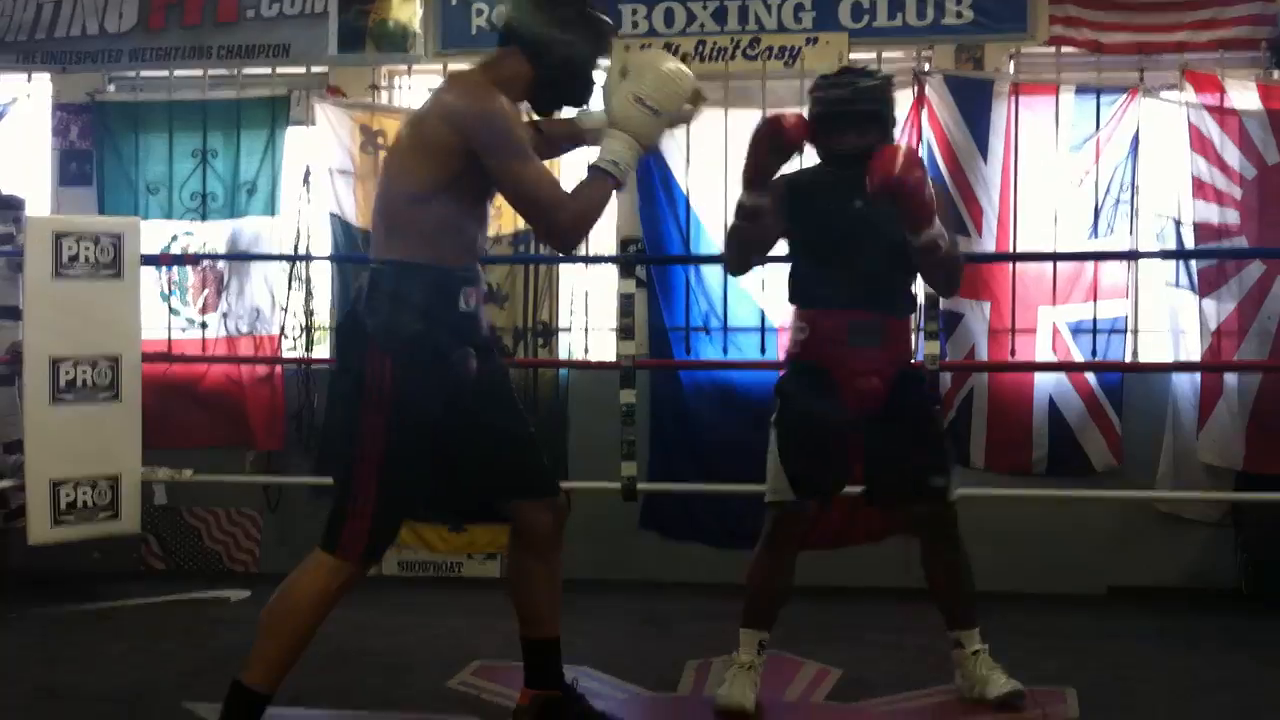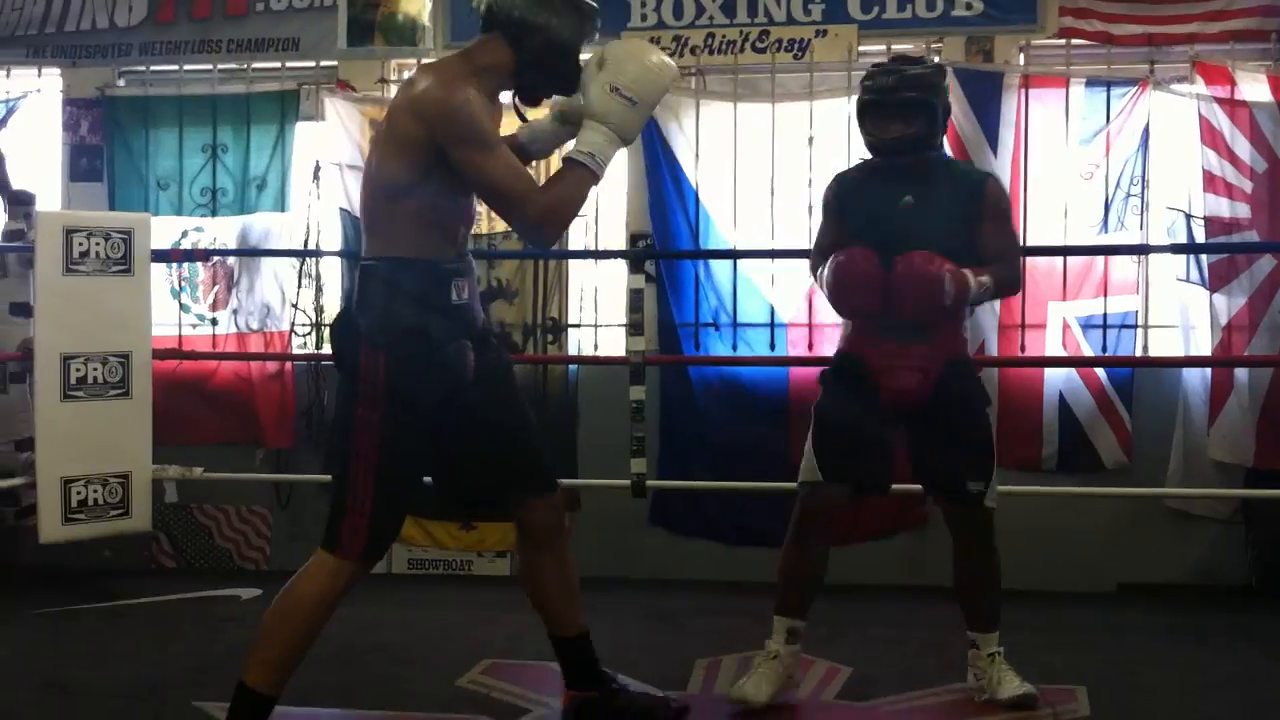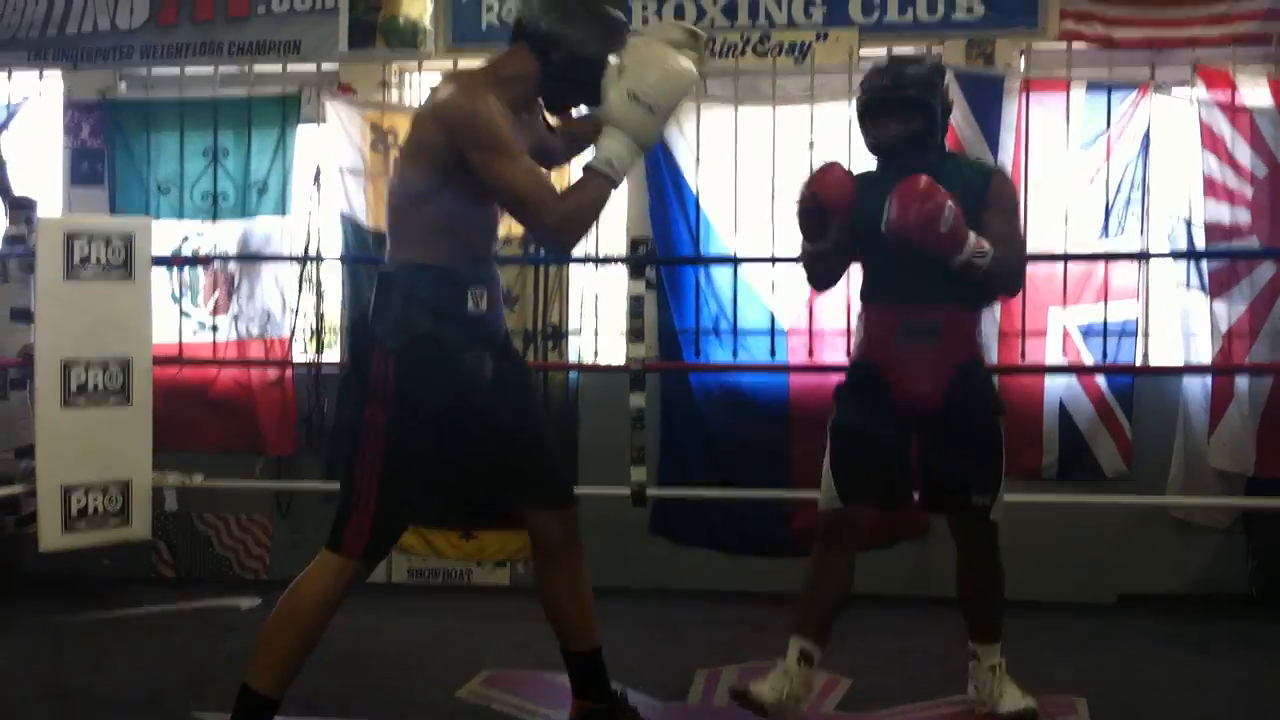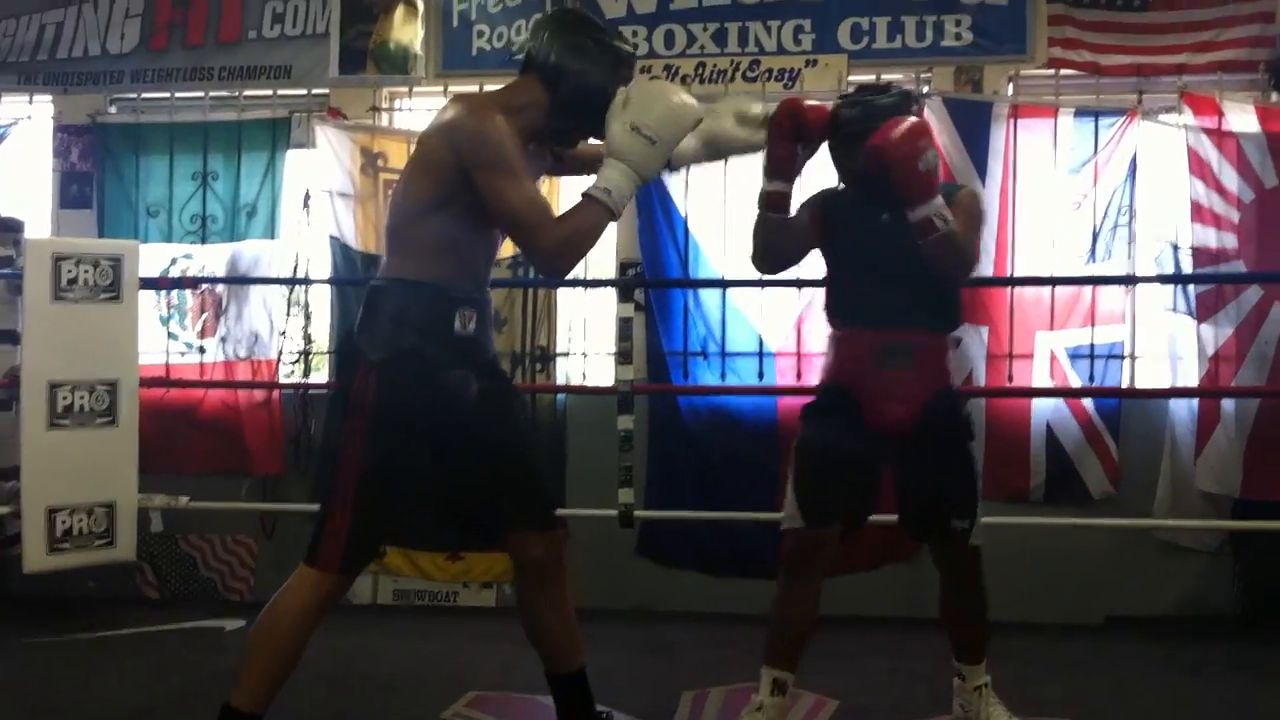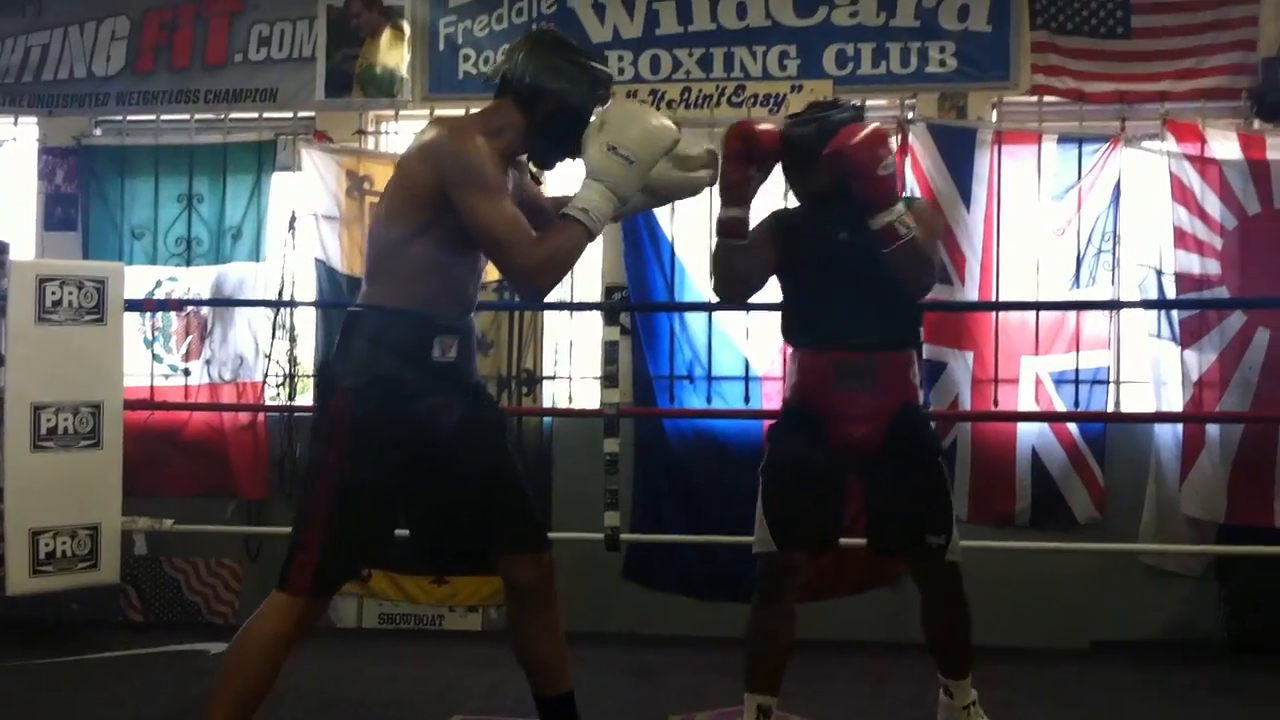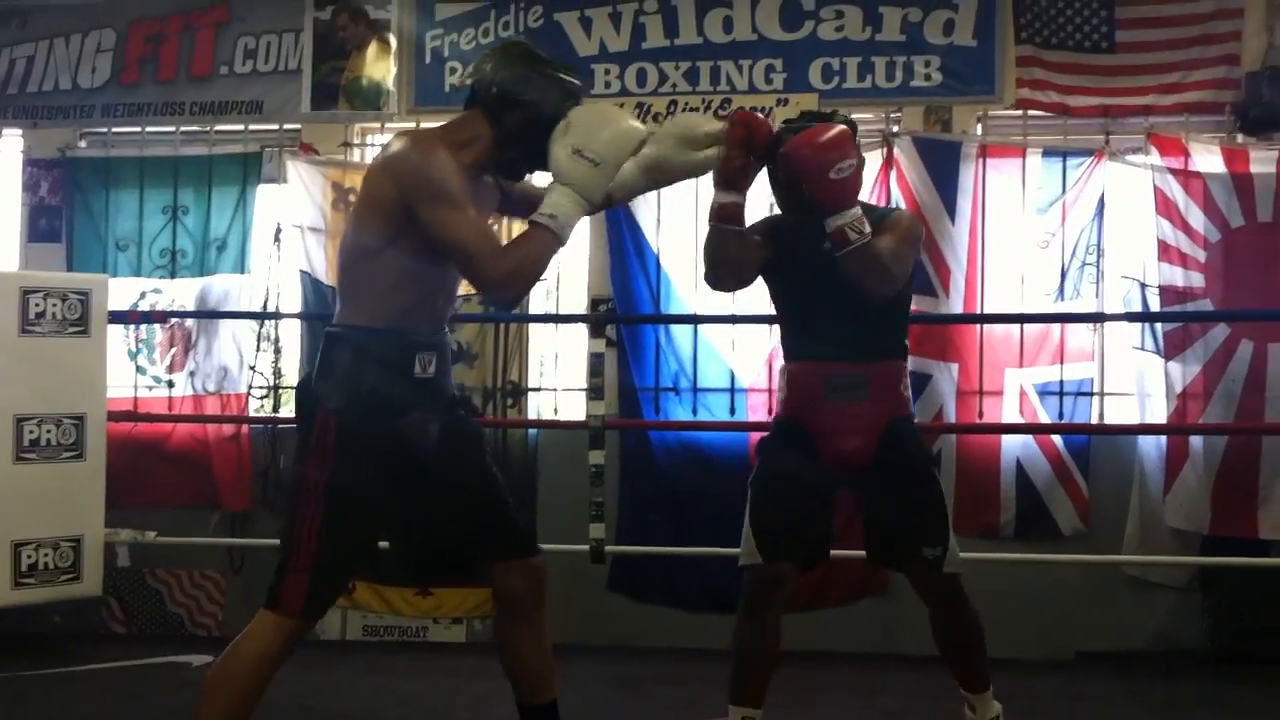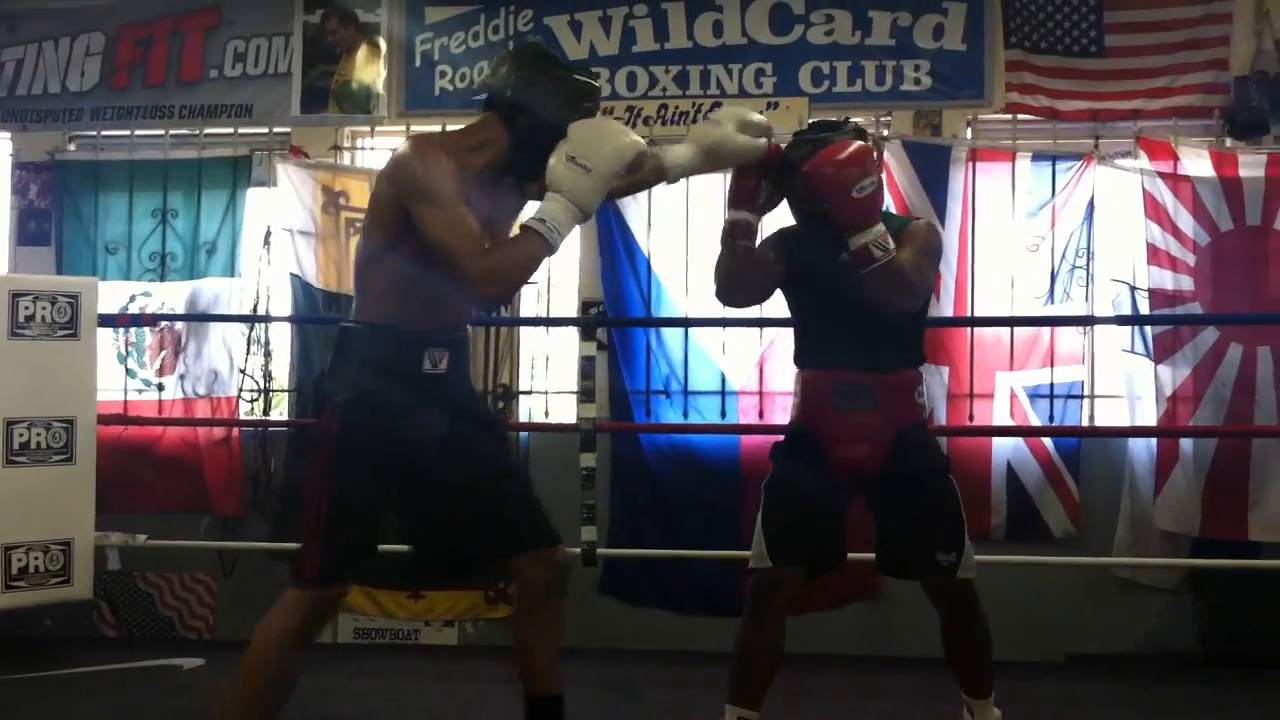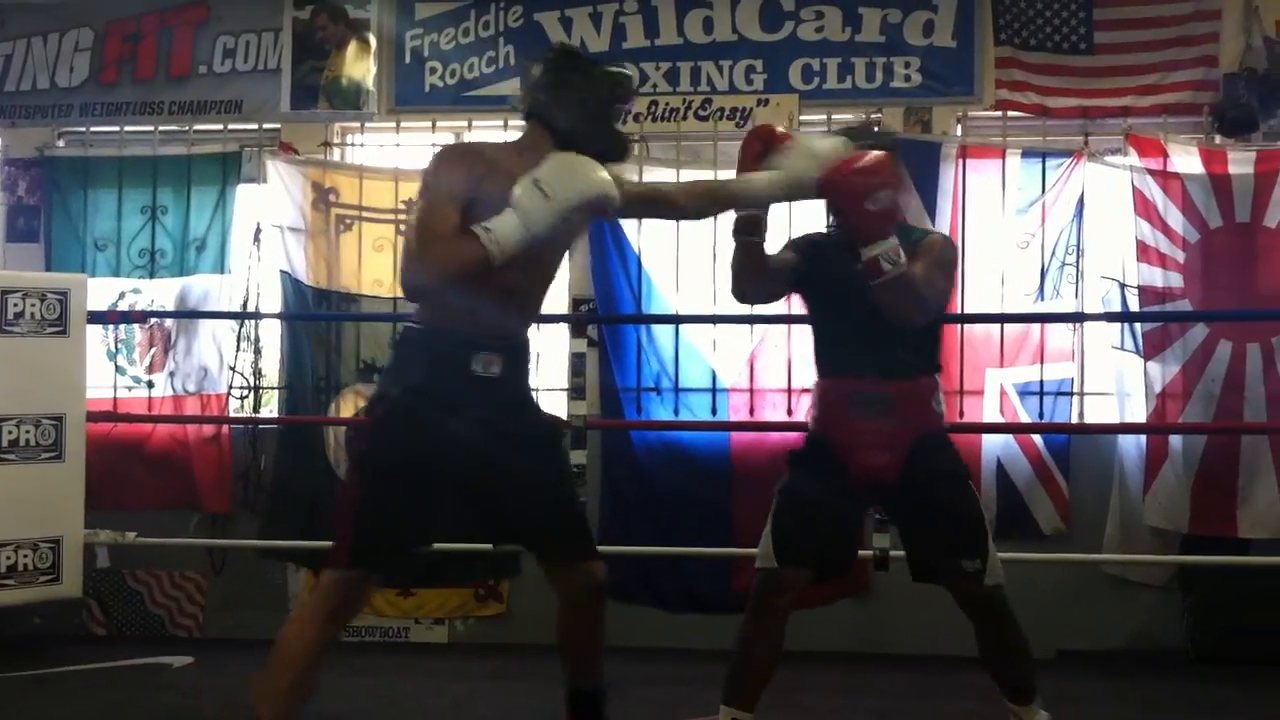
dt=0.2s
person 1, frame 1
left shoulder: (483, 104)
right shoulder: (476, 106)
left elbow: (542, 140)
right elbow: (564, 229)
left wrist: (613, 121)
right wrist: (627, 140)
left hip: (449, 334)
right hip: (401, 336)
left knee: (539, 510)
right knee: (351, 550)
person 1, frame 2
left shoulder: (467, 95)
right shoulder: (446, 92)
right elbow: (538, 221)
left wrist: (570, 120)
right wrist: (606, 129)
left hip: (451, 325)
right hip: (399, 329)
left knee: (542, 510)
right knee: (352, 549)
person 1, frame 3
left shoulder: (514, 108)
right shoulder: (471, 101)
left elbow: (547, 150)
right elbow: (557, 226)
left wrist: (612, 114)
right wrist: (628, 134)
left hip: (474, 335)
right hip: (415, 336)
left knee: (556, 522)
right knee: (356, 549)
person 1, frame 4
left shoulder: (522, 138)
right shoulder: (478, 123)
left elbow: (589, 159)
right elbow: (553, 252)
left wrist: (702, 141)
right wrist: (630, 163)
left hip: (462, 355)
right hip: (400, 353)
left knee: (540, 545)
right knee: (333, 564)
person 1, frame 5
left shoulder: (501, 166)
right shoulder: (458, 147)
left elbow: (551, 220)
right elbow: (532, 273)
left wrist: (645, 186)
right wrist: (605, 184)
left hip: (445, 382)
right hip: (380, 380)
left knee: (530, 568)
right knee: (307, 590)
person 1, frame 6
left shoulder: (476, 176)
right shoulder: (421, 158)
left elbow: (544, 205)
right elbow: (503, 282)
left wrist: (651, 166)
right wrist: (573, 190)
left hip: (424, 397)
right hip: (359, 399)
left knee: (520, 573)
right knee: (294, 609)
person 1, frame 7
left shoulder: (505, 177)
right shoulder: (427, 162)
left elbow: (607, 183)
right elbow: (487, 283)
left wrist: (696, 153)
right wrist: (566, 201)
left hip: (444, 391)
right hip: (373, 388)
left knee: (542, 567)
right knee: (316, 594)
person 1, frame 8
left shoulder: (577, 182)
right shoulder: (460, 166)
left elbow: (680, 200)
right elbow: (422, 281)
left wrist: (781, 179)
right wrist: (519, 223)
left hip: (504, 395)
right hip: (423, 386)
left knee: (582, 576)
right knee: (344, 582)
person 2, frame 1
left shoulder: (905, 191)
right shoulder: (793, 190)
left elbow: (949, 280)
right elbow: (737, 259)
left wrist: (921, 214)
right wrist: (755, 178)
left hip: (893, 372)
right hip: (816, 372)
left knee: (935, 515)
right knee: (789, 516)
left ankle: (970, 656)
right ankle: (748, 660)
person 2, frame 2
left shoulder: (977, 189)
right shoulder: (848, 187)
left elbow: (1009, 276)
right elbow: (822, 261)
left wrist: (960, 284)
right wrist: (832, 275)
left hip: (943, 370)
right hip: (862, 367)
left knee: (972, 517)
right knee: (815, 504)
left ankle: (986, 659)
right ankle: (778, 652)
person 2, frame 3
left shoulder: (986, 184)
right shoulder: (860, 190)
left elbow: (1009, 276)
right elbow: (821, 275)
left wrist: (956, 237)
right wrist: (816, 230)
left hip: (958, 375)
right hip: (878, 372)
left knee: (976, 525)
right knee: (843, 522)
person 2, frame 4
left shoulder: (956, 198)
right shoulder: (832, 205)
left elbow: (957, 269)
right elbow: (768, 259)
left wrist: (922, 191)
right wrist: (779, 173)
left hip: (928, 398)
right hip: (846, 395)
left knee: (958, 549)
right knee: (807, 544)
person 2, frame 5
left shoulder: (913, 213)
right shoulder: (784, 228)
left elbow: (919, 279)
right elbow: (731, 287)
left wrist: (881, 199)
right wrist: (735, 196)
left hip: (894, 415)
right hip: (811, 416)
left knee: (937, 566)
right knee: (778, 568)
person 2, frame 6
left shoulder: (897, 224)
right shoulder: (775, 234)
left elbow: (881, 282)
right elbow: (723, 275)
left wrist: (838, 204)
right wrist: (730, 186)
left hip: (885, 428)
right hip: (802, 429)
left knee: (940, 580)
right knee: (764, 580)
person 2, frame 7
left shoulder: (914, 235)
right shoulder: (788, 245)
left elbow: (901, 297)
right elbow: (734, 292)
left wrist: (860, 219)
right wrist: (744, 204)
left hip: (900, 437)
right hip: (815, 438)
left knee: (953, 587)
right knee: (770, 585)
person 2, frame 8
left shoulder: (931, 247)
right shoulder: (811, 253)
left elbow: (914, 310)
right elbow: (749, 289)
left wrist: (877, 232)
right wrist: (753, 201)
left hip: (916, 445)
right hip: (833, 446)
left knee: (982, 595)
right knee: (773, 588)
